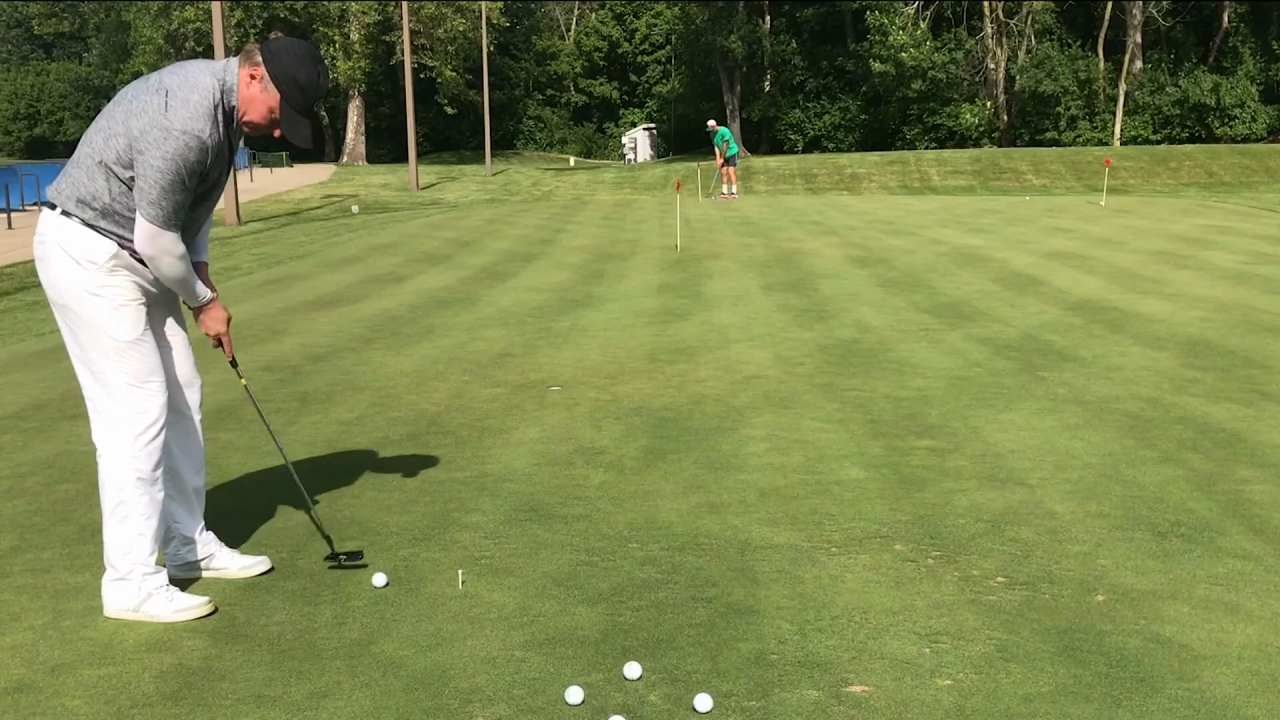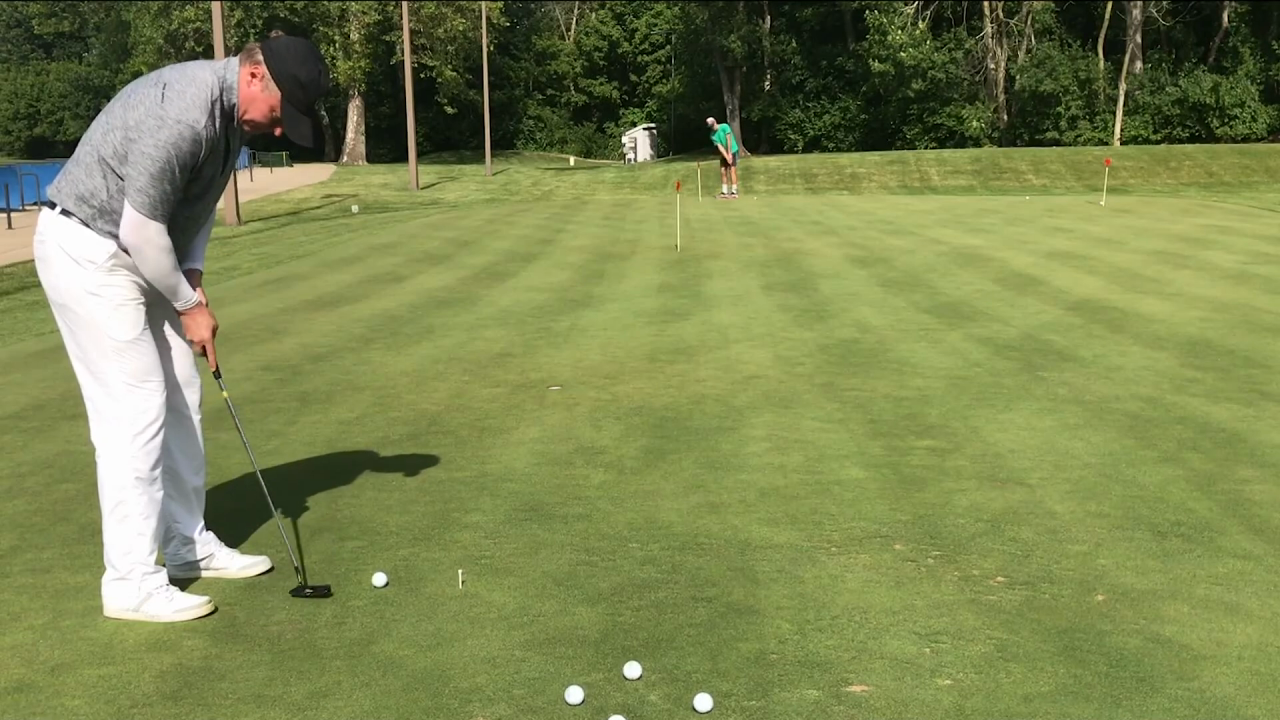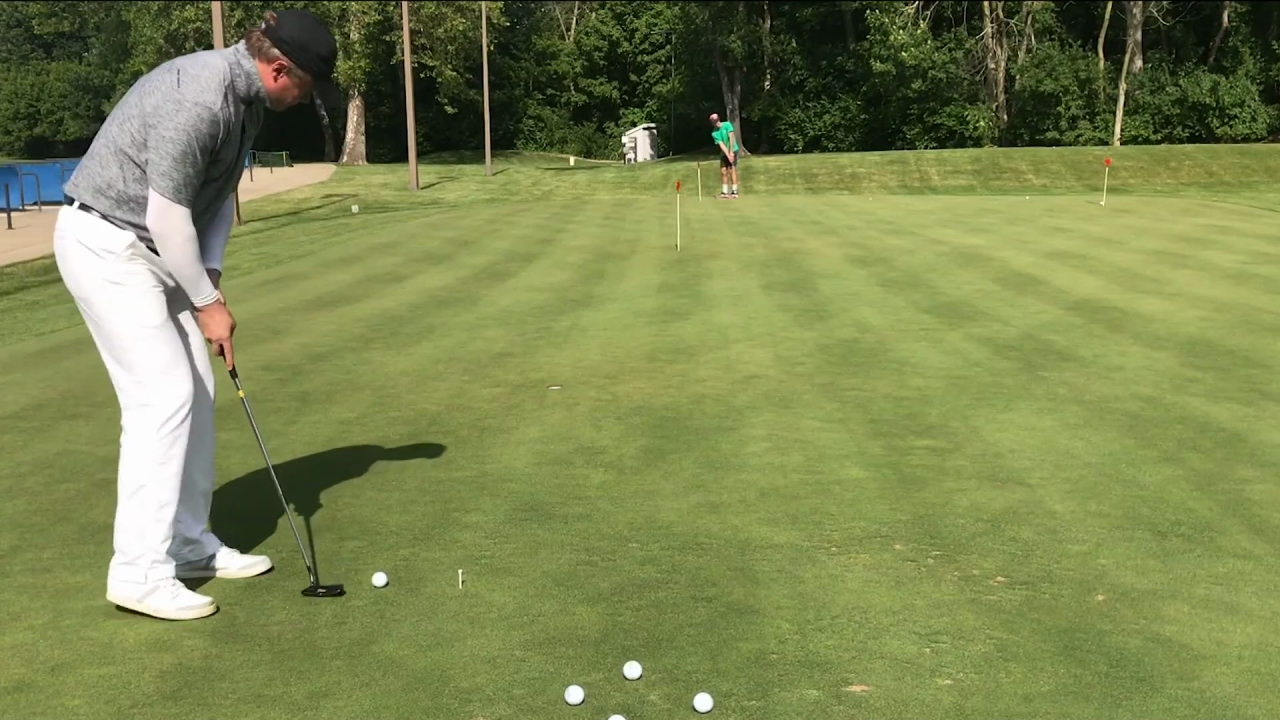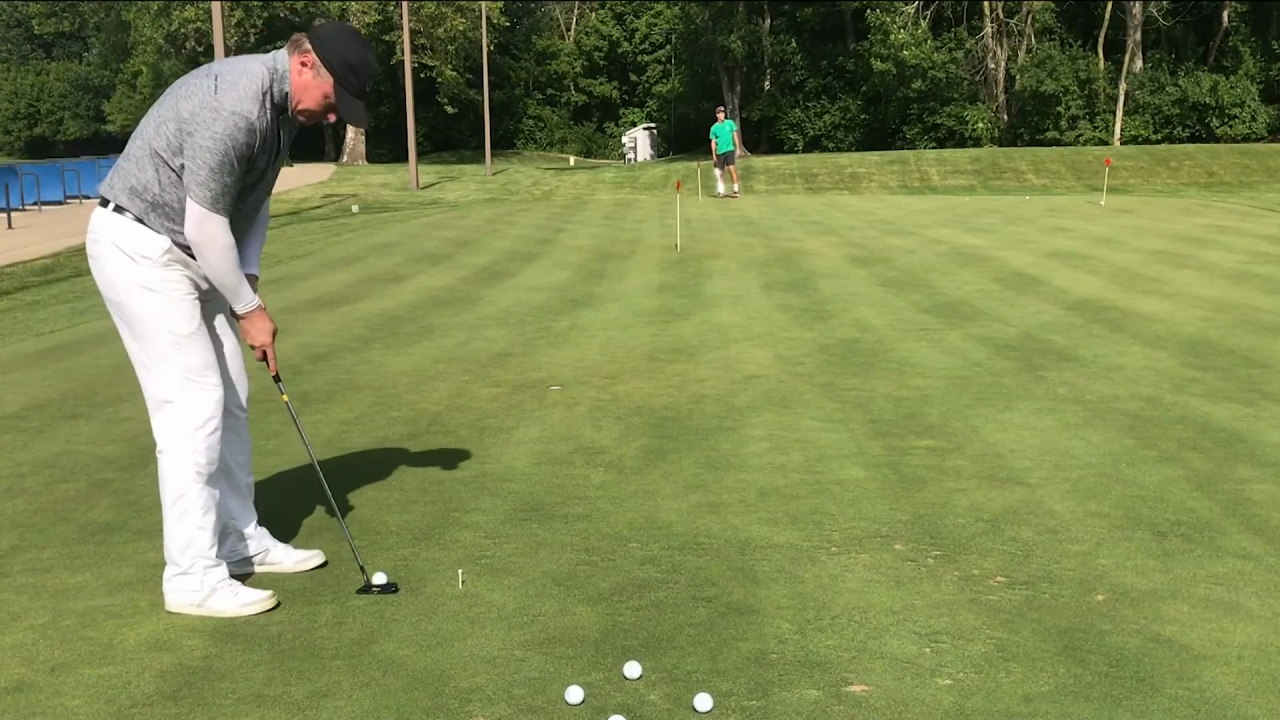
dt=1s
person 1, frame 1
left shoulder: (227, 103)
right shoulder: (185, 118)
right elbow: (155, 236)
left wrist: (199, 266)
right wrist: (202, 302)
left hip: (133, 252)
right hip: (88, 250)
left knee: (178, 397)
right knee: (136, 407)
left ankle: (188, 545)
right ankle: (132, 583)
person 1, frame 2
left shoulder: (231, 107)
right shoulder: (181, 113)
right elbow: (140, 228)
left wrist: (192, 277)
right wrist: (186, 306)
left hip: (134, 254)
right hip: (87, 251)
left knee: (179, 396)
right knee: (134, 408)
left ankle: (187, 544)
right ankle: (131, 581)
person 1, frame 3
left shoulder: (243, 95)
right shoulder: (196, 99)
left elbow: (218, 194)
right elbow: (167, 216)
left wrist: (212, 276)
right wrist: (207, 302)
left hip: (151, 247)
right hip: (106, 243)
left knee: (194, 393)
right knee: (164, 395)
left ankle: (190, 545)
right ankle: (140, 569)
person 1, frame 4
left shoulder: (276, 102)
right shoulder: (234, 104)
left elbow: (250, 201)
right elbow: (205, 225)
left wrist: (249, 280)
right wrist: (249, 308)
left hip: (180, 249)
right hip: (139, 246)
left knee: (226, 396)
right knee: (192, 401)
left ankle: (239, 542)
right ankle: (193, 575)
